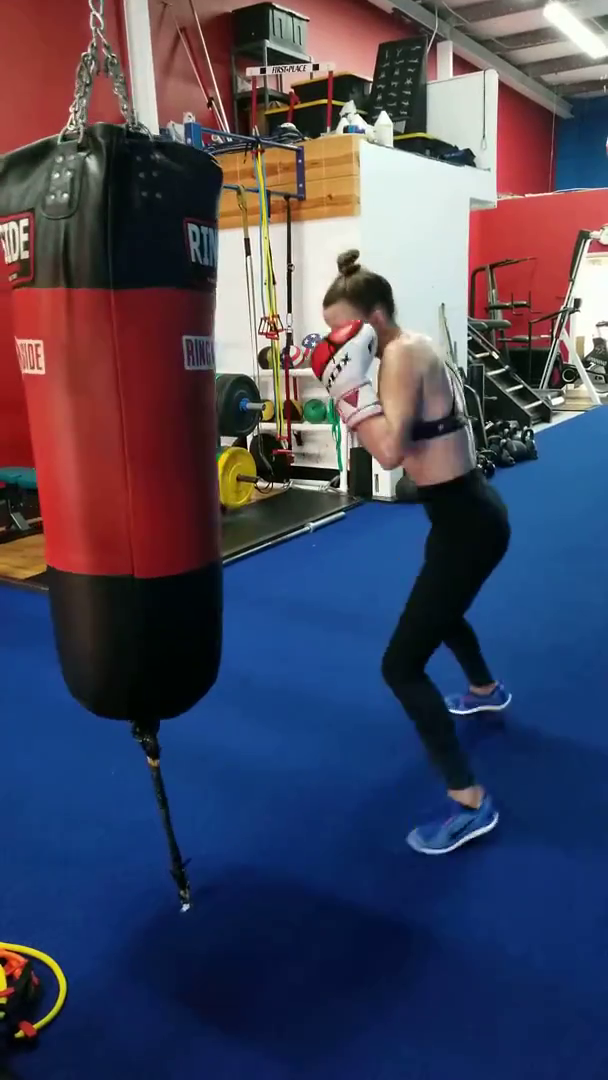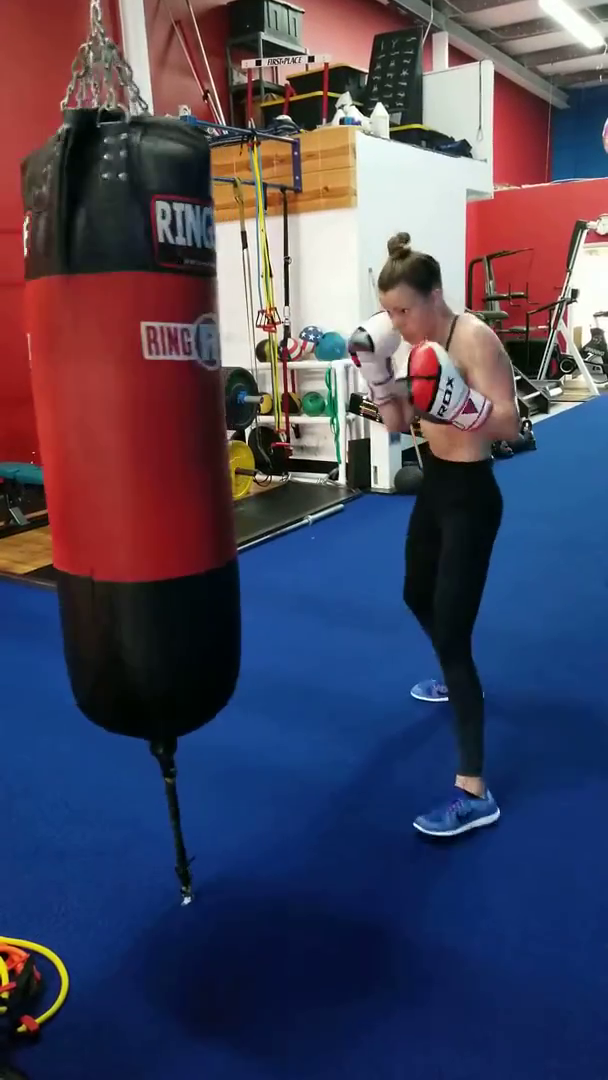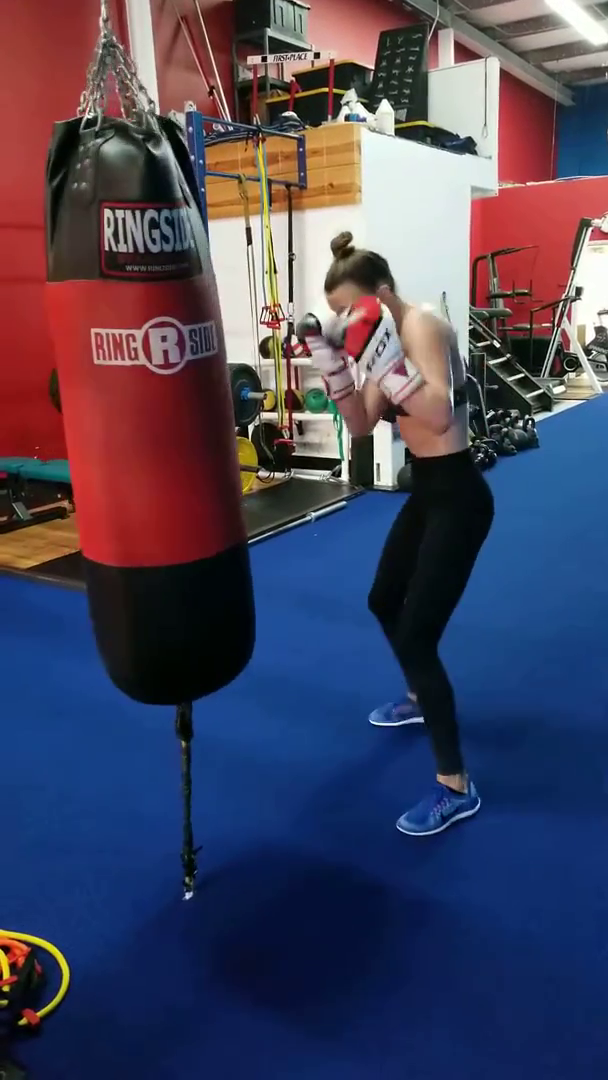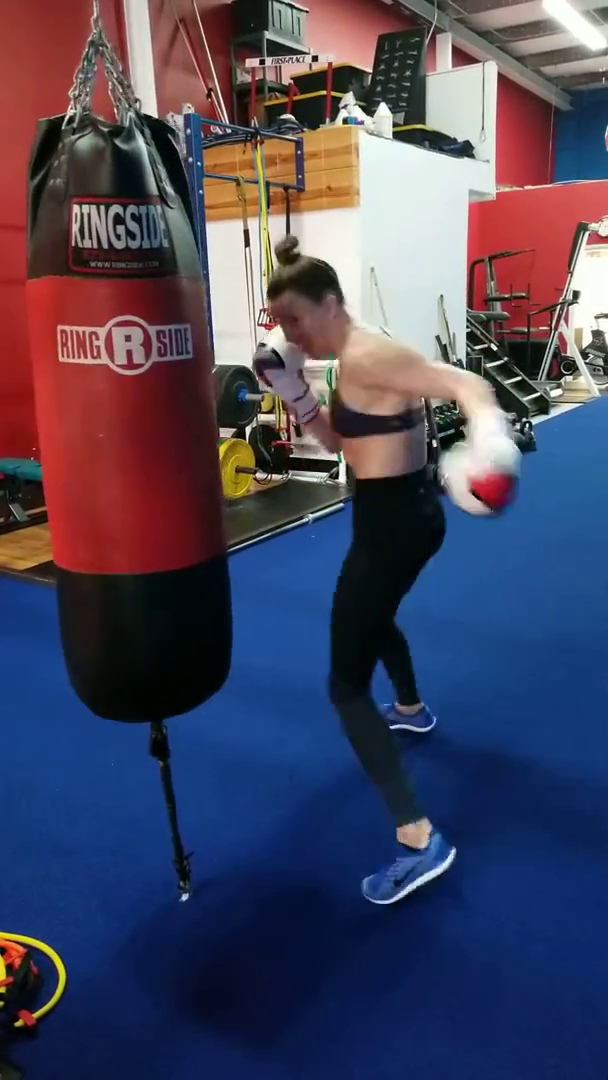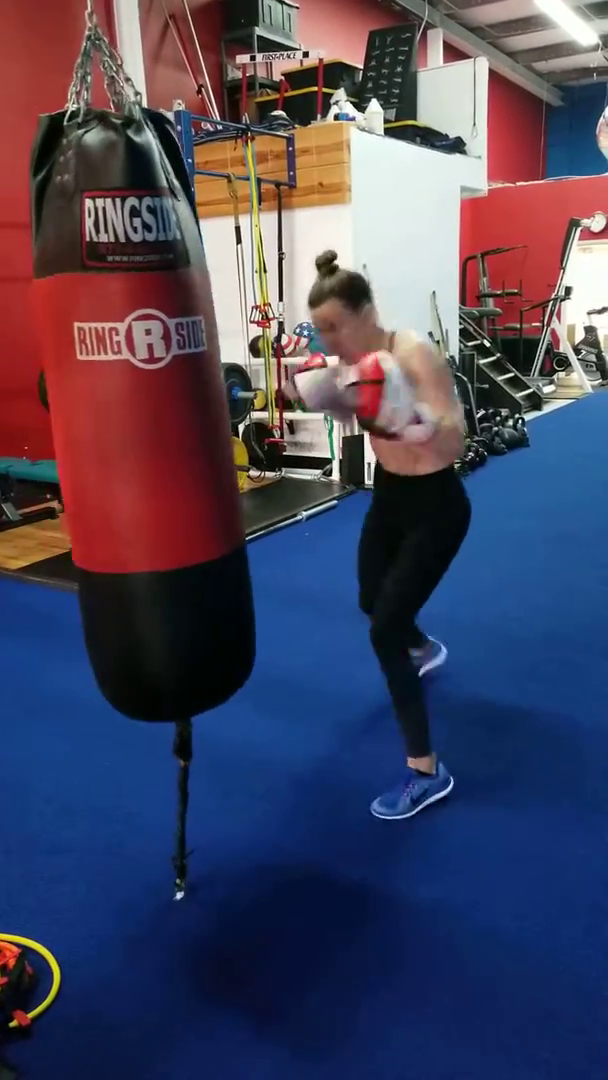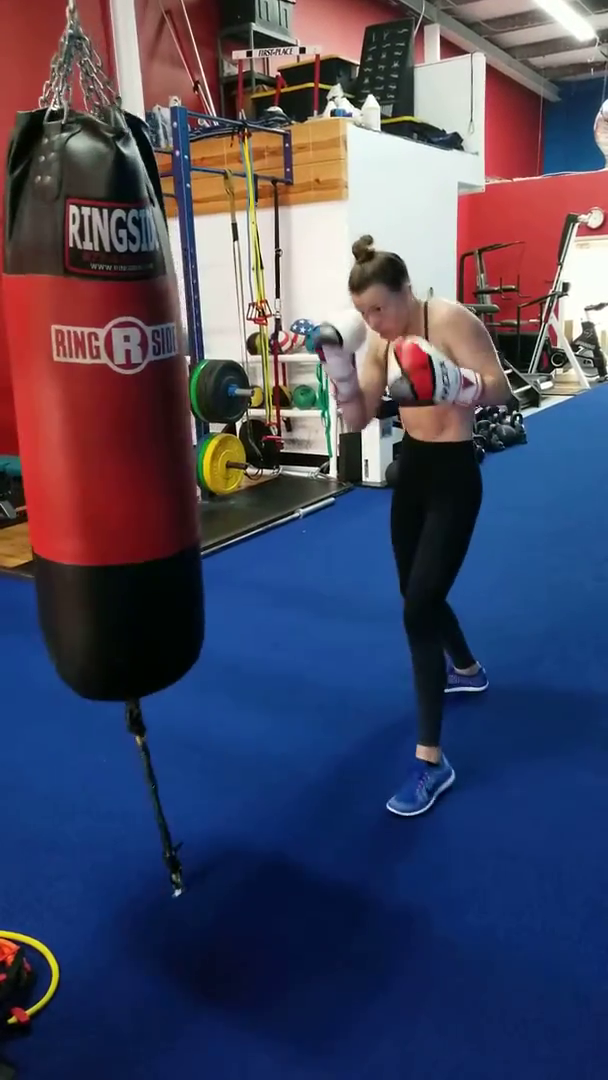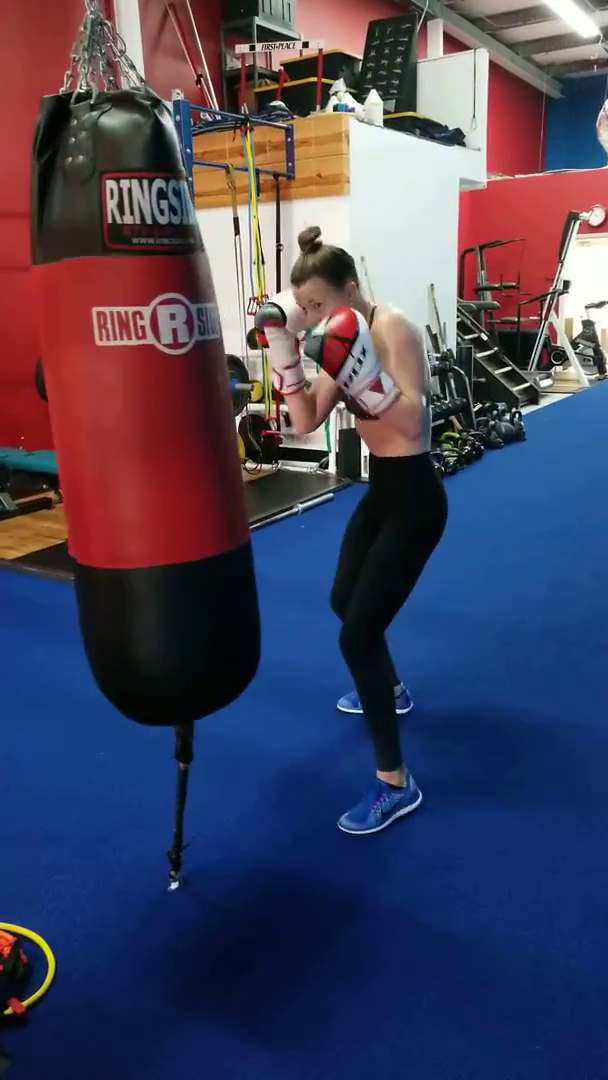
dt=0.7s
person 1, frame 1
left shoulder: (404, 356)
right shoulder: (407, 351)
left elbow: (390, 451)
right elbow: (404, 432)
left wrist: (347, 386)
right wrist: (353, 390)
left hip: (470, 525)
right hip: (465, 512)
left knee: (400, 667)
right knee: (437, 614)
left ankle: (470, 801)
right ankle: (486, 691)
person 1, frame 2
left shoulder: (473, 337)
right shoulder: (419, 341)
left elbow: (510, 426)
right elbow: (399, 423)
left wrist: (451, 396)
right wrist: (375, 369)
left hip: (469, 495)
right hip: (434, 485)
left knee: (451, 632)
right knee: (418, 596)
left ankle: (473, 791)
right ankle: (456, 680)
person 1, frame 3
left shoulder: (421, 326)
right shoulder: (380, 338)
left elbow: (440, 416)
right elbow: (361, 425)
left wrist: (384, 364)
right wrist: (332, 361)
left hip: (458, 497)
right hip: (425, 492)
left knee: (414, 637)
right knee: (382, 604)
left ankle: (454, 787)
right ankle: (422, 700)
person 1, frame 4
left shoulder: (366, 352)
right shoulder: (351, 359)
left elbow: (466, 384)
right elbow: (338, 440)
left wrist: (490, 441)
right wrist: (288, 387)
left hip: (390, 521)
right hip: (403, 512)
left knee: (346, 686)
right knee: (374, 621)
left ankle: (419, 838)
right ankle: (411, 707)
person 1, frame 5
left shoulder: (413, 352)
right shoulder: (354, 352)
left elbow: (452, 441)
left hip: (436, 504)
right hip: (389, 495)
left knee: (385, 632)
right knee: (375, 603)
left ankle: (426, 770)
right ankle: (421, 647)
person 1, frame 6
left shoulder: (450, 318)
right shoulder: (379, 342)
left elbow: (499, 391)
right elbow: (357, 420)
left wrist: (443, 381)
right wrist: (338, 369)
left hip: (453, 475)
right hip: (411, 469)
left knee: (419, 609)
right knee: (418, 591)
left ankle: (431, 760)
right ankle: (467, 670)
person 1, frame 7
left shoulder: (390, 328)
right shoulder: (339, 340)
left elbow: (410, 425)
right elbow: (307, 421)
left wrist: (356, 366)
right wrist: (285, 353)
left hip: (415, 495)
right hip: (380, 488)
left knee: (357, 631)
right knee: (344, 601)
left ankle: (395, 783)
right ankle: (389, 690)
